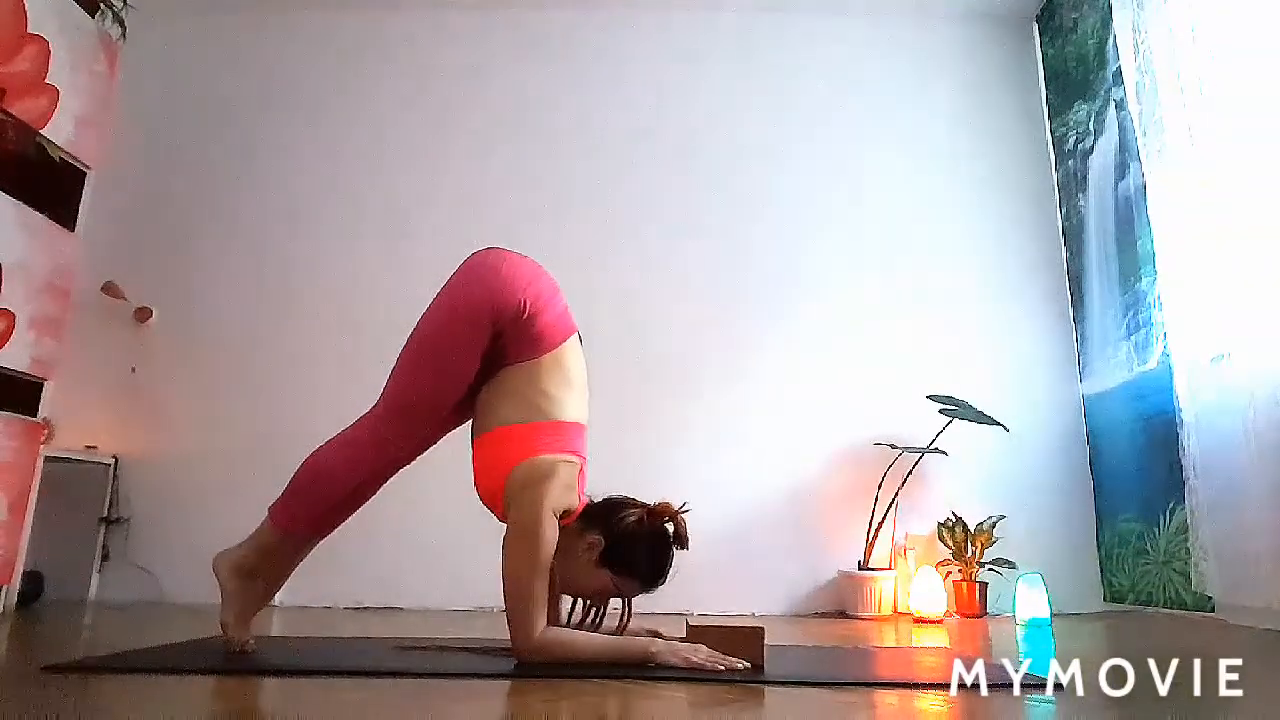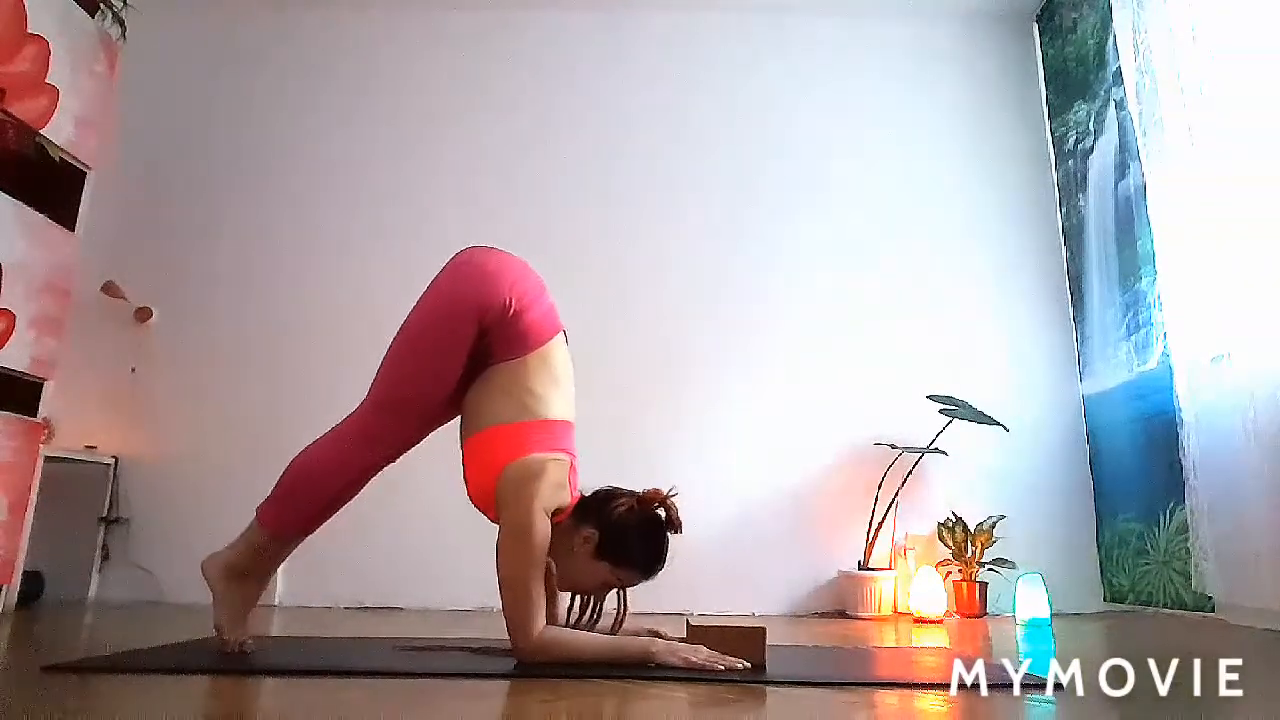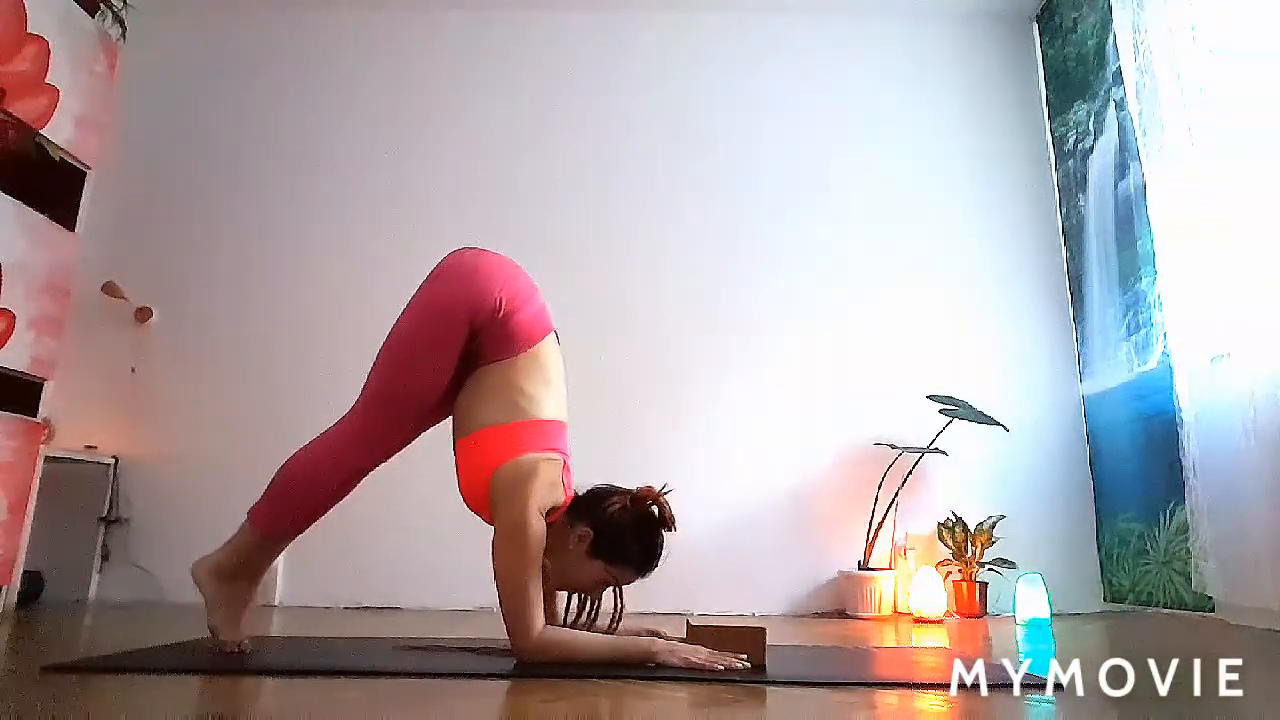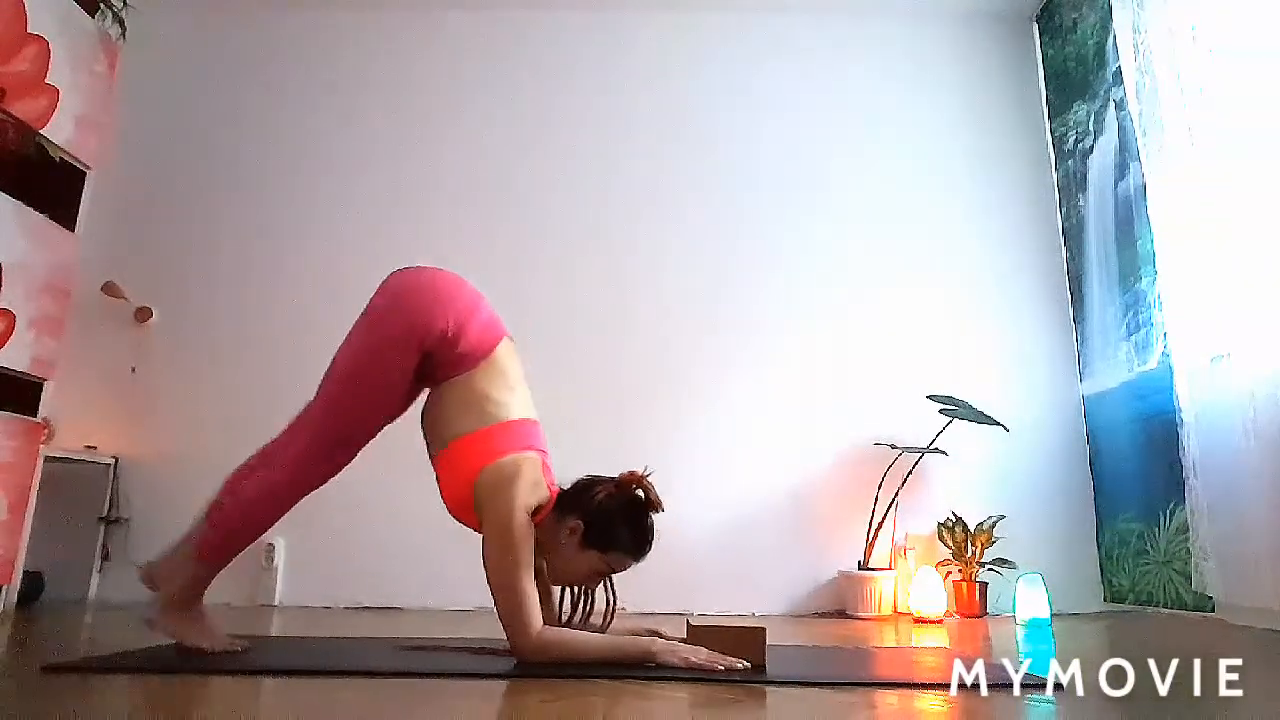
dt=0.4s
person 1, frame 1
right shoulder: (545, 497)
right elbow: (530, 642)
left wrist: (622, 635)
right wrist: (649, 649)
left hip: (515, 314)
left knee: (390, 445)
right knee: (386, 437)
left ankle: (262, 571)
right ankle: (252, 561)
person 1, frame 2
right shoulder: (535, 498)
right elbow: (530, 642)
left wrist: (625, 635)
right wrist: (649, 649)
left hip: (500, 314)
left knee: (377, 443)
left ankle: (252, 569)
right ankle: (240, 562)
person 1, frame 3
right shoulder: (529, 498)
right elbow: (530, 642)
left wrist: (627, 635)
right wrist: (650, 648)
left hip: (491, 314)
left knee: (372, 442)
right knee: (365, 436)
left ankle: (245, 567)
right ankle: (231, 564)
person 1, frame 4
left shoulder: (536, 499)
right shoulder: (515, 499)
left elbow: (542, 626)
right elbow: (529, 641)
left wrist: (629, 641)
right wrist: (647, 647)
left hip: (438, 325)
right hip: (421, 313)
left knee: (312, 446)
right knee: (311, 455)
left ankle: (182, 560)
right ankle: (180, 593)
